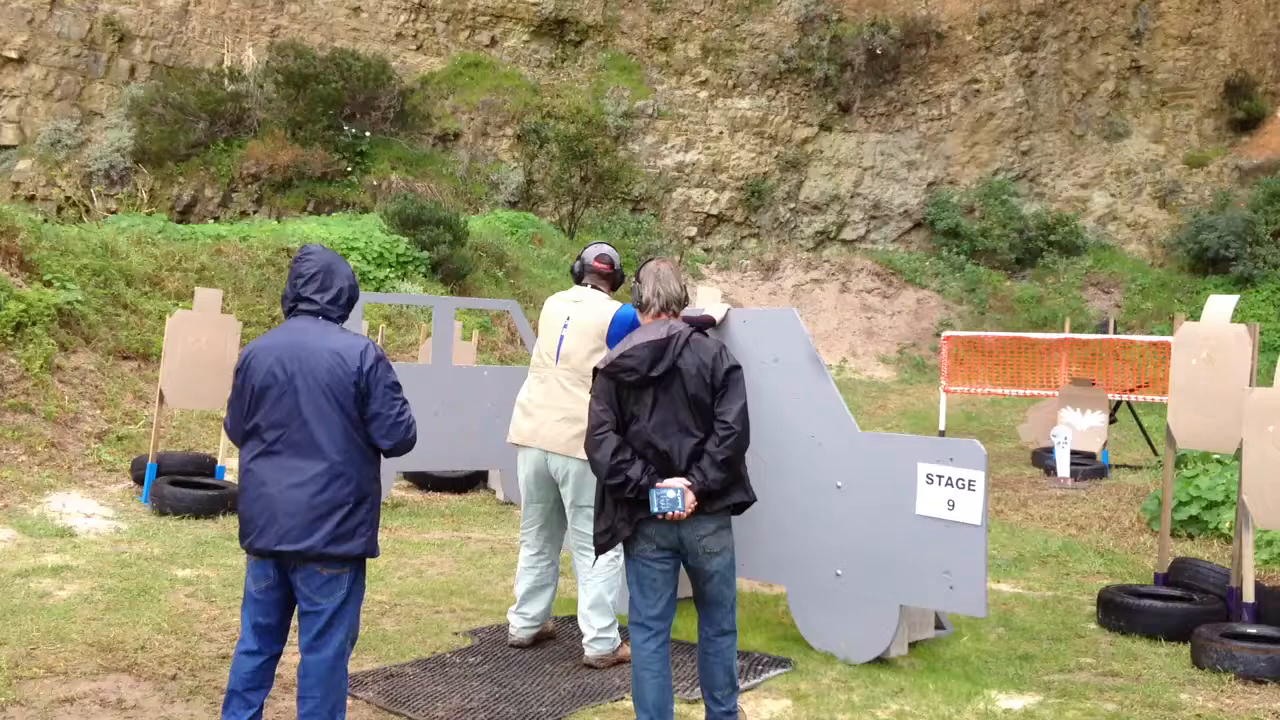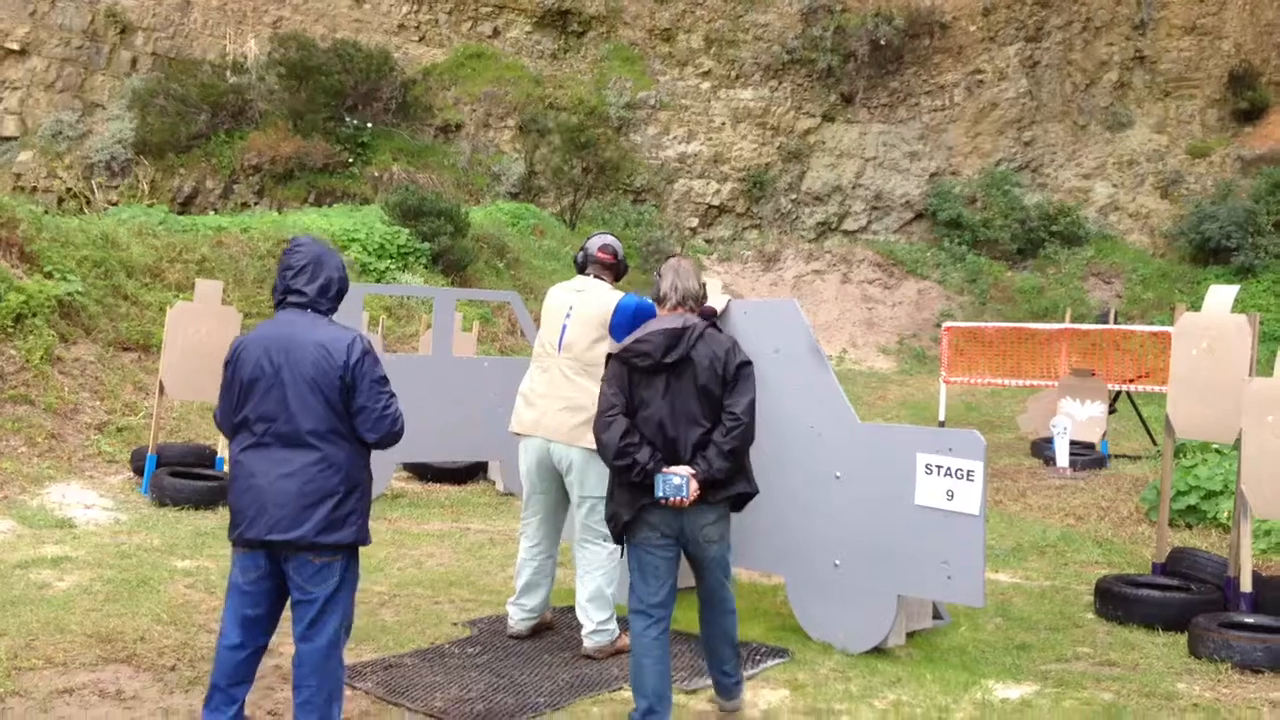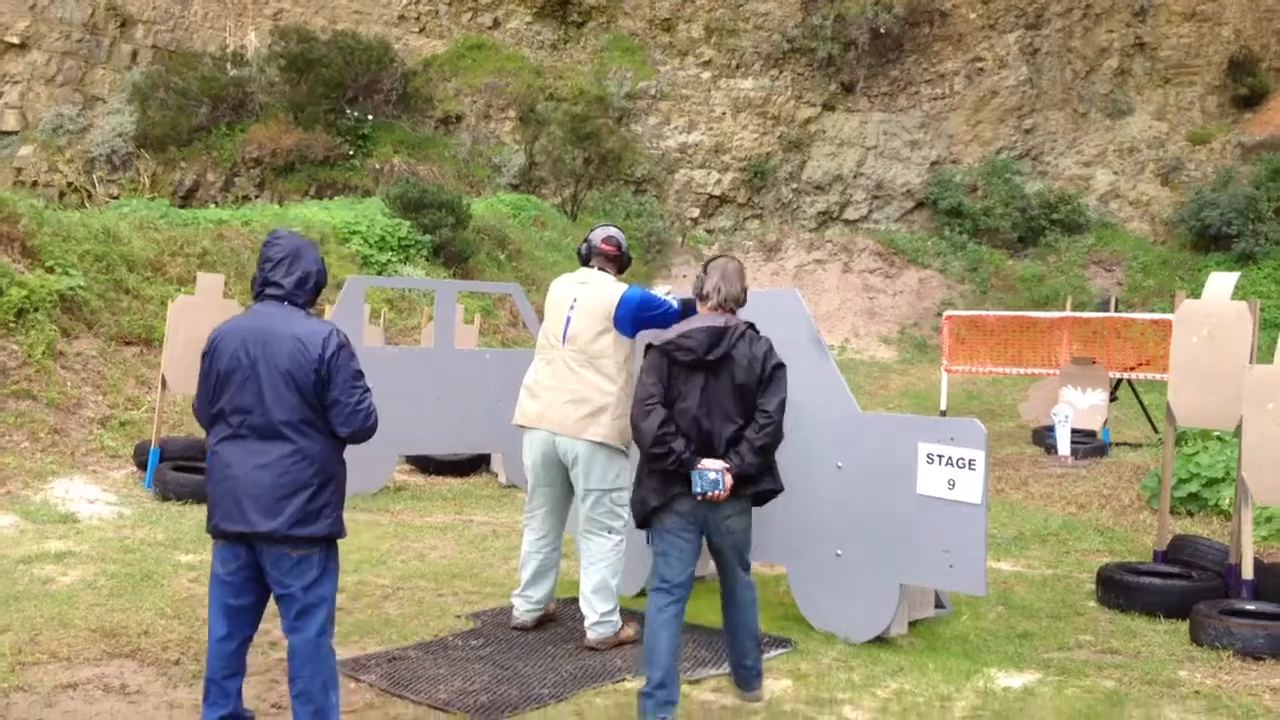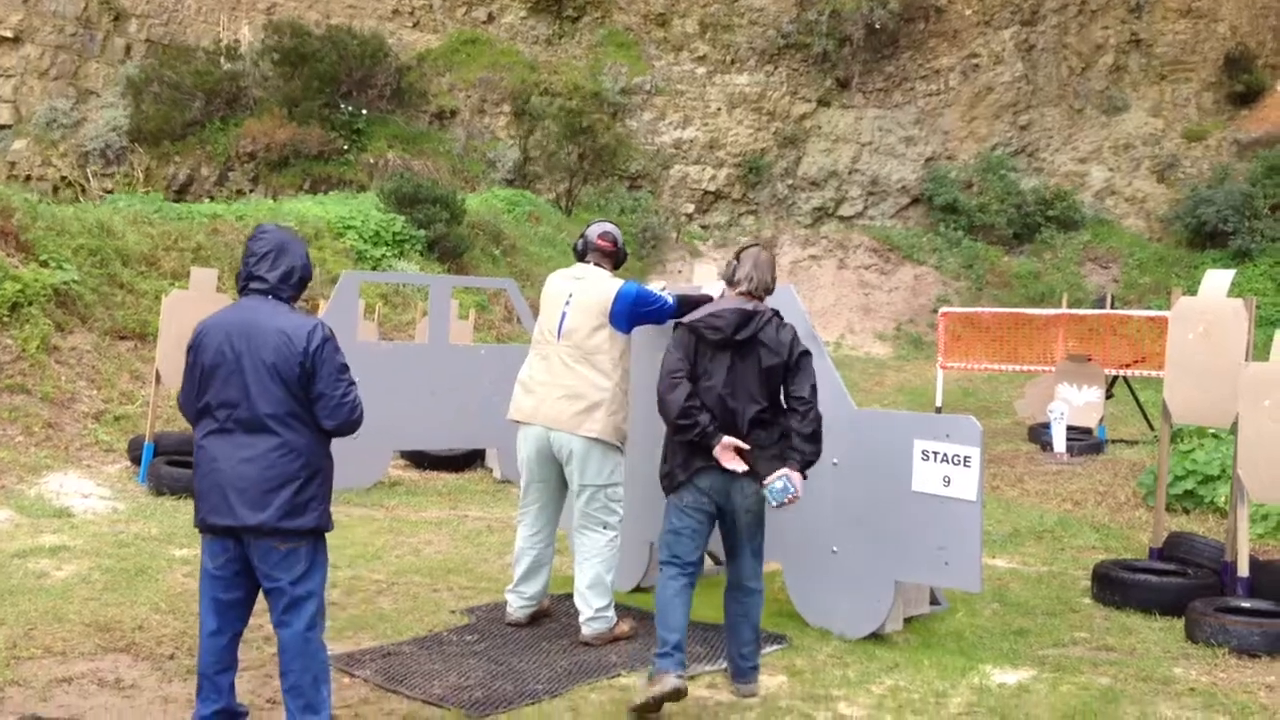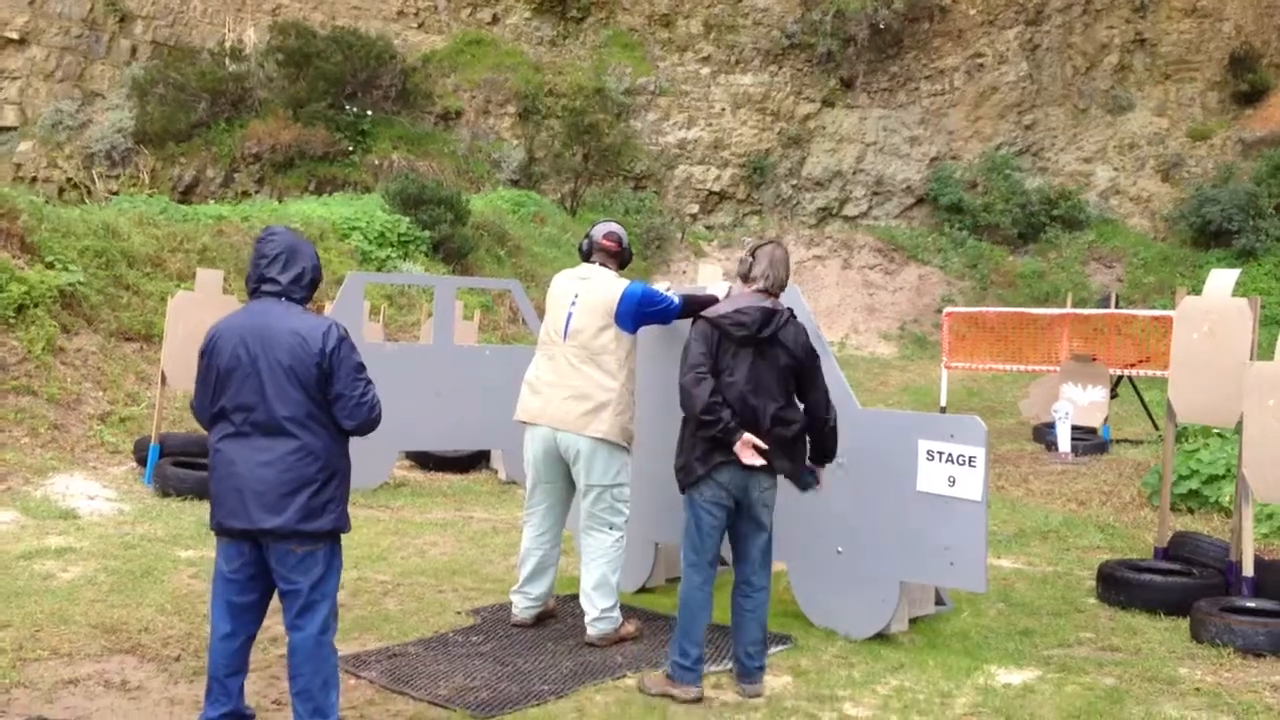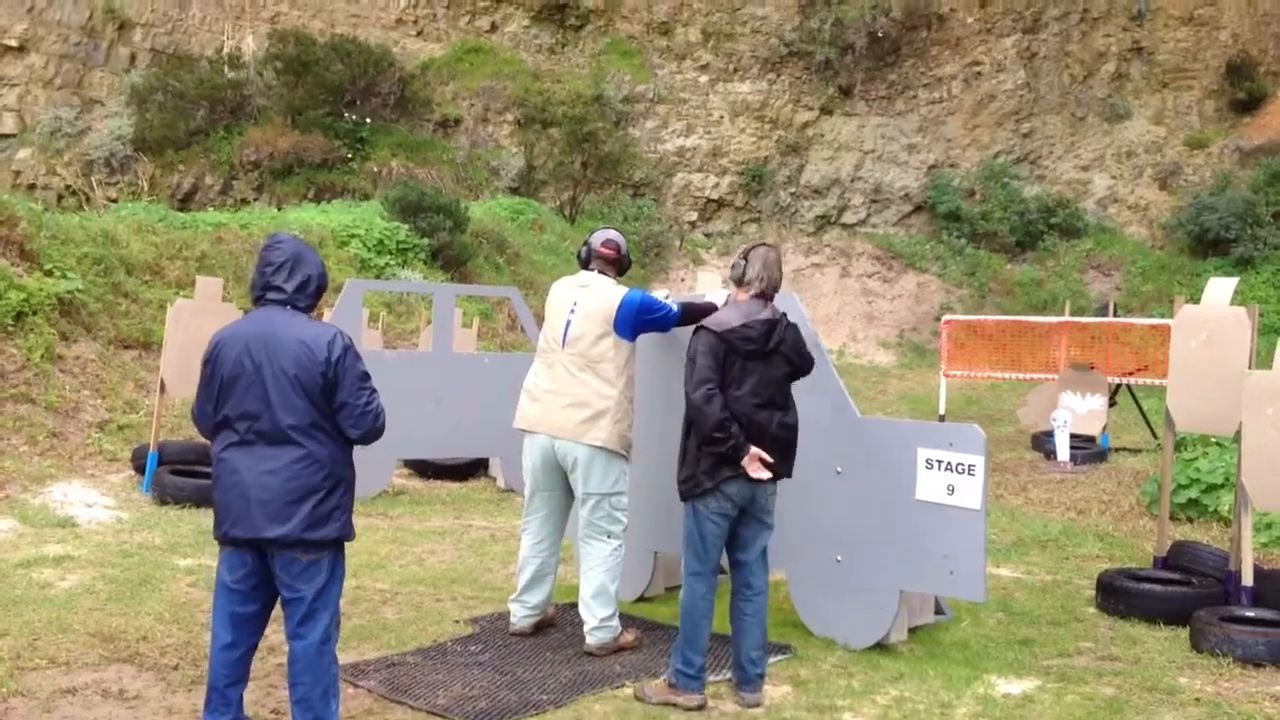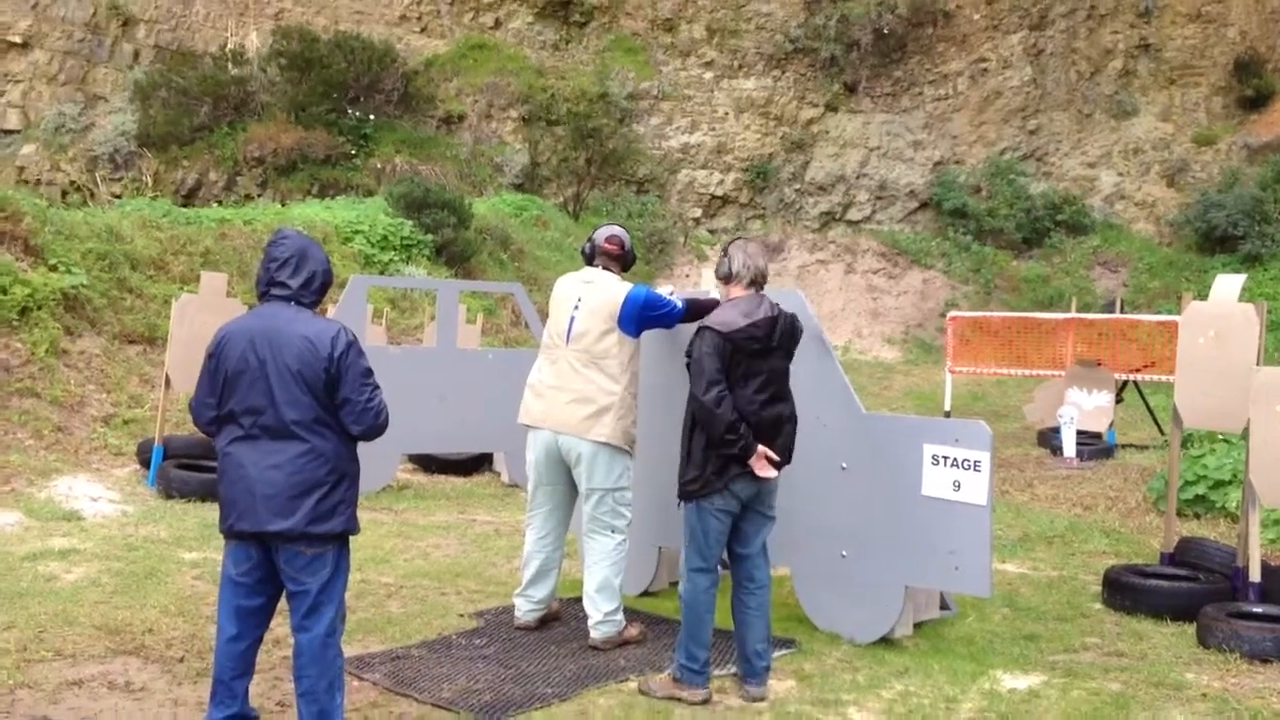
dt=0.3s
person 1, frame 1
left shoulder: (255, 353)
right shoulder: (361, 354)
left elbow: (237, 430)
right elbow: (398, 437)
left hip: (265, 523)
right hip: (331, 528)
left knee: (257, 637)
right knee: (325, 647)
person 1, frame 2
left shoulder: (246, 345)
right shoulder: (349, 347)
left elbow: (227, 422)
right elbow: (384, 429)
left hip: (256, 514)
right hip: (321, 518)
left knee: (242, 629)
right knee: (319, 637)
person 1, frame 3
left shoulder: (223, 337)
right shoulder: (324, 340)
left elbow: (205, 414)
right elbow: (358, 424)
right wrist: (315, 418)
left hip: (233, 506)
right hip: (298, 510)
left knee: (229, 622)
right knee: (308, 628)
person 1, frame 4
left shoulder: (208, 330)
right shoulder: (309, 333)
left elbow: (191, 408)
right elbow: (343, 417)
left hip: (221, 500)
right hip: (285, 504)
left knee: (220, 617)
right knee: (298, 622)
person 1, frame 5
left shoulder: (221, 334)
right shoulder: (324, 334)
left elbow: (204, 412)
right elbow: (363, 416)
left hip: (236, 503)
right hip: (302, 505)
left knee: (232, 620)
right knee: (309, 626)
person 1, frame 6
left shoulder: (224, 341)
right shoulder: (329, 343)
left elbow: (205, 422)
right elbow: (366, 425)
left hip: (240, 512)
right hip: (306, 515)
left knee: (232, 629)
right knee: (311, 635)
person 1, frame 7
left shoulder: (228, 336)
right shoulder: (333, 339)
left elbow: (205, 416)
right elbow: (370, 421)
right wrist: (328, 418)
left hip: (244, 506)
right hip: (311, 509)
left knee: (237, 623)
right knee: (316, 628)
person 2, frame 1
left shoulder: (614, 366)
right shoulder: (714, 354)
left elbow: (601, 441)
right elbow: (733, 429)
left wrist: (645, 486)
right wrist: (699, 485)
left hip: (645, 517)
right hip: (706, 514)
left knee: (649, 628)
right knee: (718, 622)
person 2, frame 2
left shoulder: (627, 354)
right shoulder: (725, 349)
left elbow: (609, 427)
right elbow: (739, 422)
left wrist: (652, 471)
right wrist: (702, 474)
left hip: (649, 504)
right hip: (707, 502)
left knee: (649, 615)
right knee: (717, 600)
person 2, frame 3
left shoulder: (666, 347)
right shoulder: (760, 351)
left elbow: (646, 416)
right elbow: (768, 421)
left wrist: (687, 462)
right wrist: (735, 470)
left hip: (676, 491)
right hip: (731, 493)
left knee: (666, 594)
right knee: (738, 587)
right ankle: (749, 679)
person 2, frame 4
left shoulder: (693, 327)
right shoulder: (784, 337)
left elbow: (671, 391)
right elbow: (804, 406)
left wrist: (710, 438)
right wrist: (795, 464)
left hip: (695, 468)
right hip: (751, 472)
left knee: (676, 567)
right knee: (746, 575)
left ankle: (668, 668)
right ankle: (744, 673)
person 2, frame 5
left shoulder: (712, 321)
right shoulder: (795, 334)
left elbow: (694, 386)
right elbow: (818, 406)
left wrist: (729, 434)
right wrist: (818, 458)
left hip: (713, 465)
right hip: (763, 469)
left knee: (698, 570)
right knee: (754, 573)
left ankle: (684, 675)
right ankle: (750, 674)
person 2, frame 6
left shoulder: (713, 331)
right shoulder: (787, 336)
left elbow: (702, 398)
right elbow: (804, 367)
left wrist: (736, 448)
left hip: (715, 474)
right hip: (762, 476)
left knee: (700, 578)
right knee: (752, 579)
left ankle: (686, 683)
right ankle: (750, 682)
person 2, frame 7
left shoulder: (716, 329)
right shoulder: (784, 324)
left elbow: (710, 400)
left wrist: (742, 448)
left hip: (720, 469)
right hip: (765, 468)
left knee: (701, 572)
right knee: (753, 570)
left ankle: (690, 677)
right ankle: (755, 675)
person 3, frame 1
left shoulder: (554, 305)
right shoulder: (617, 315)
left hip: (532, 437)
right hip: (581, 446)
left knee: (538, 537)
right knee: (597, 544)
left ankle: (525, 624)
right ankle: (601, 643)
person 3, frame 2
left shoulder: (555, 295)
right shoulder: (619, 306)
left hip: (535, 427)
right hip: (584, 436)
left knee: (537, 528)
right knee: (596, 537)
left ankle: (524, 615)
right ankle: (600, 634)
person 3, frame 3
left shoulder: (558, 288)
right shoulder: (624, 298)
right elbow: (682, 311)
left hip: (539, 420)
right hip: (590, 428)
left knee: (541, 520)
right knee: (602, 528)
left ankle: (529, 607)
right ankle: (602, 626)
person 3, frame 4
left shoulder: (554, 283)
right shoulder: (620, 294)
right elbow: (678, 306)
right wrist: (714, 299)
left hip: (534, 415)
right hip: (587, 424)
left knee: (534, 515)
right knee: (596, 524)
left ankle: (523, 603)
right ankle: (597, 621)
person 3, frame 5
left shoulder: (559, 283)
right shoulder: (625, 295)
right elbow: (683, 306)
right wrist: (720, 300)
left hip: (541, 416)
right hip: (593, 425)
left knee: (541, 516)
right knee: (602, 525)
left ankle: (528, 604)
right ankle: (603, 622)
person 3, frame 6
left shoulder: (559, 291)
right shoulder: (625, 302)
right elbow: (681, 314)
left wrist: (656, 304)
right wrist: (720, 307)
left hip: (540, 424)
right hip: (592, 433)
left knee: (539, 524)
right knee: (601, 533)
left ankle: (526, 613)
right ankle: (601, 631)
person 3, frame 7
left shoulder: (563, 287)
right shoulder: (629, 298)
right elbow: (685, 311)
left wrist: (654, 297)
right wrist: (723, 304)
left hip: (544, 419)
right hip: (595, 428)
left knee: (544, 518)
right knee: (605, 528)
left ankle: (531, 607)
right ankle: (606, 626)
